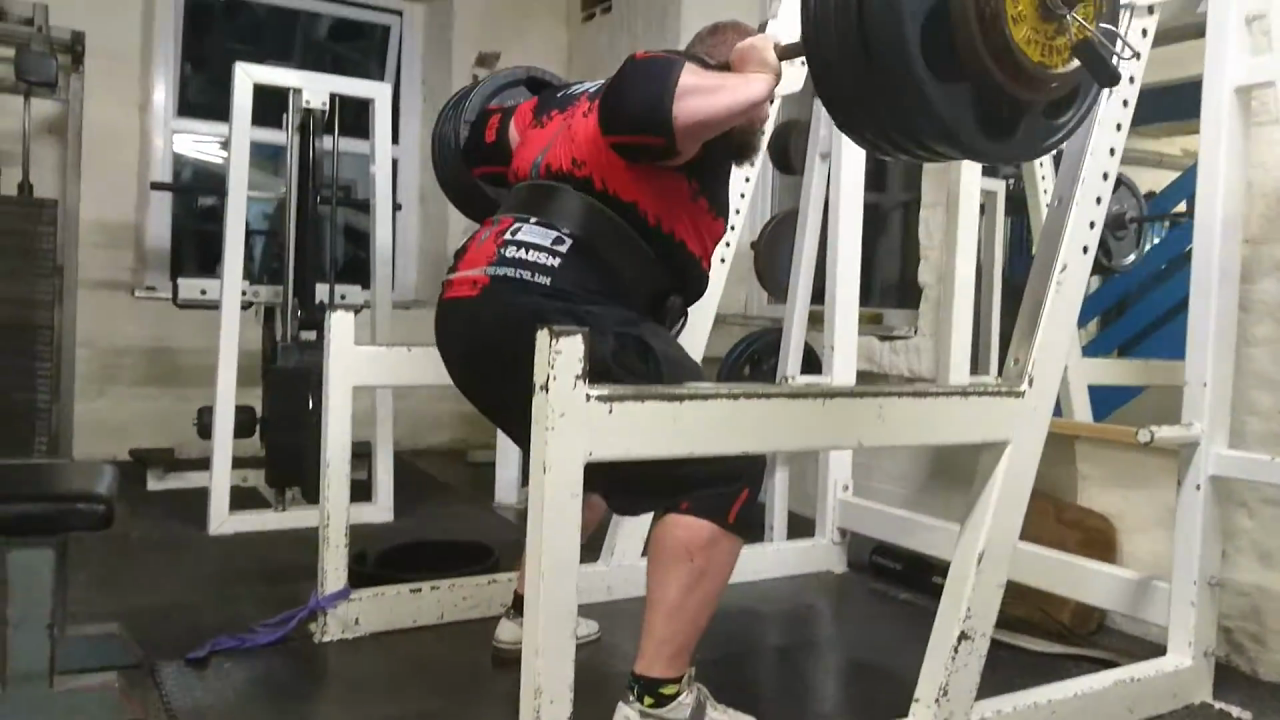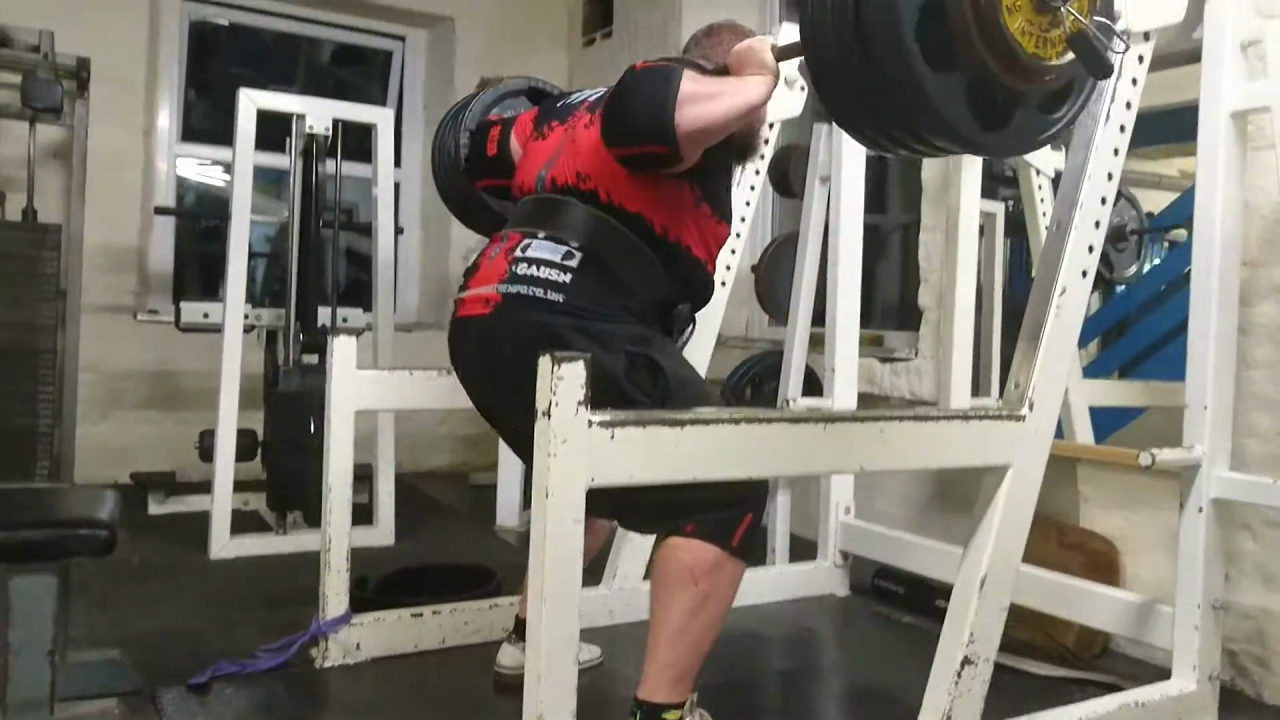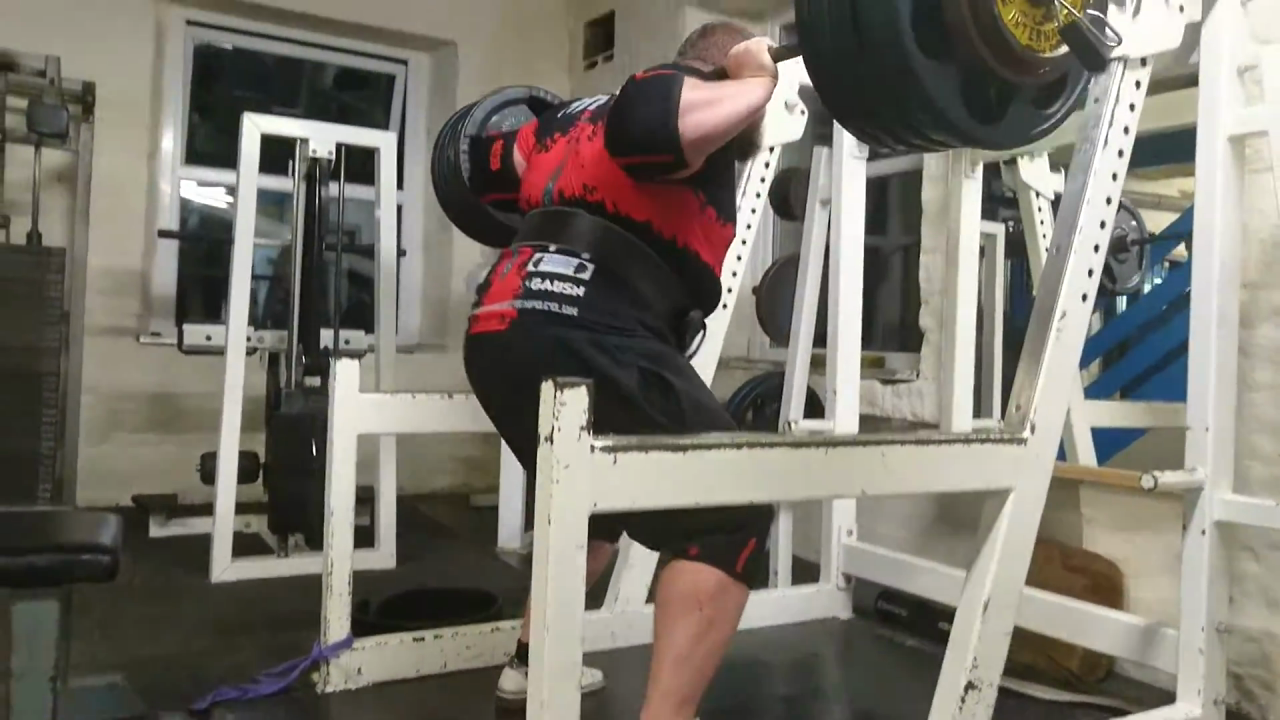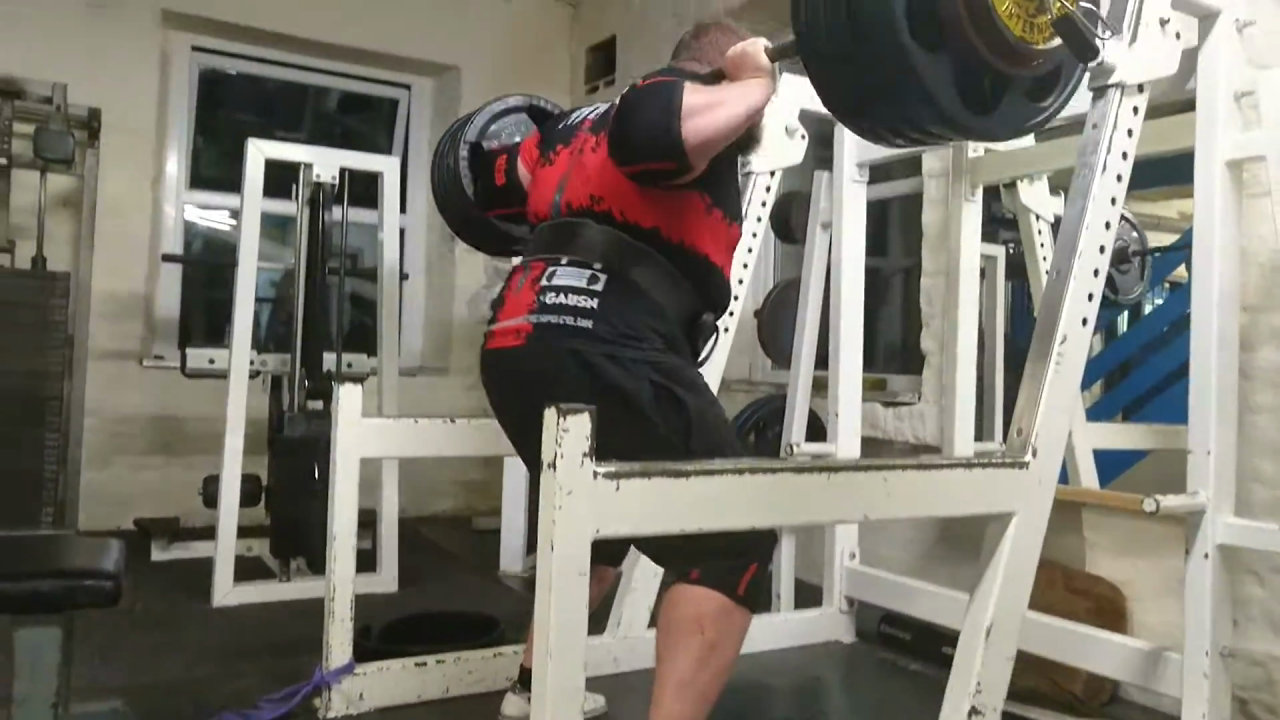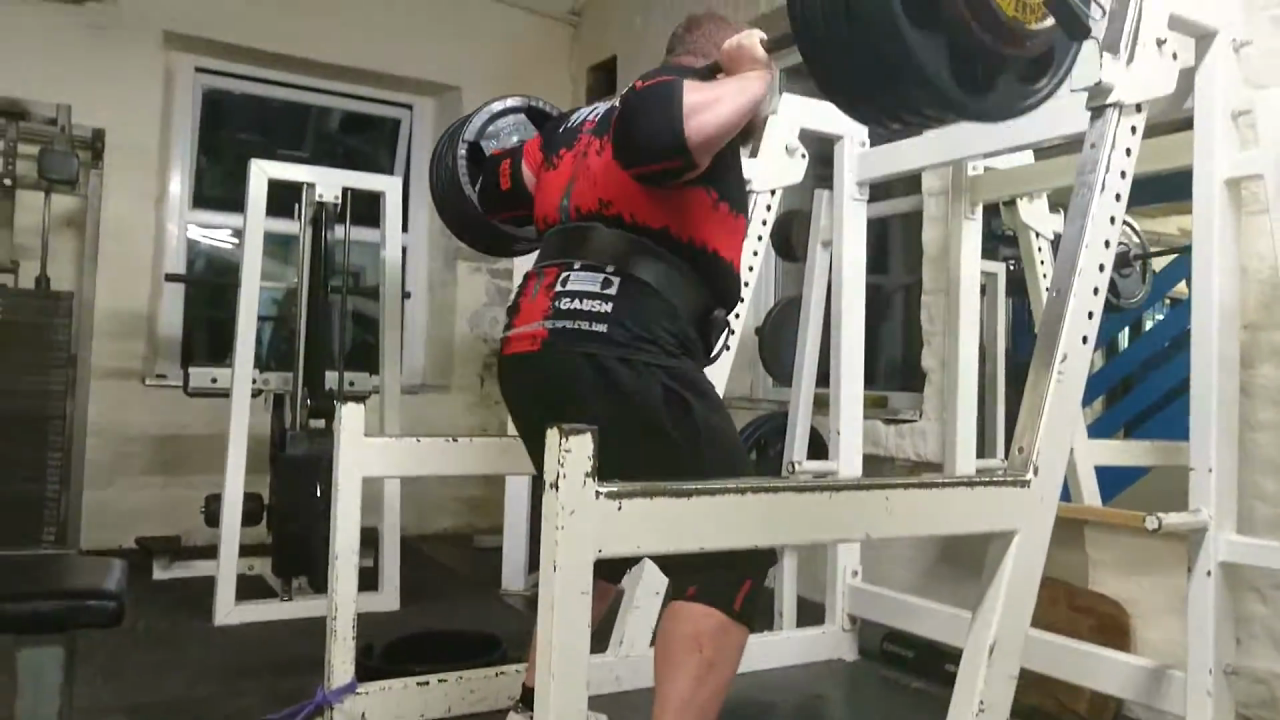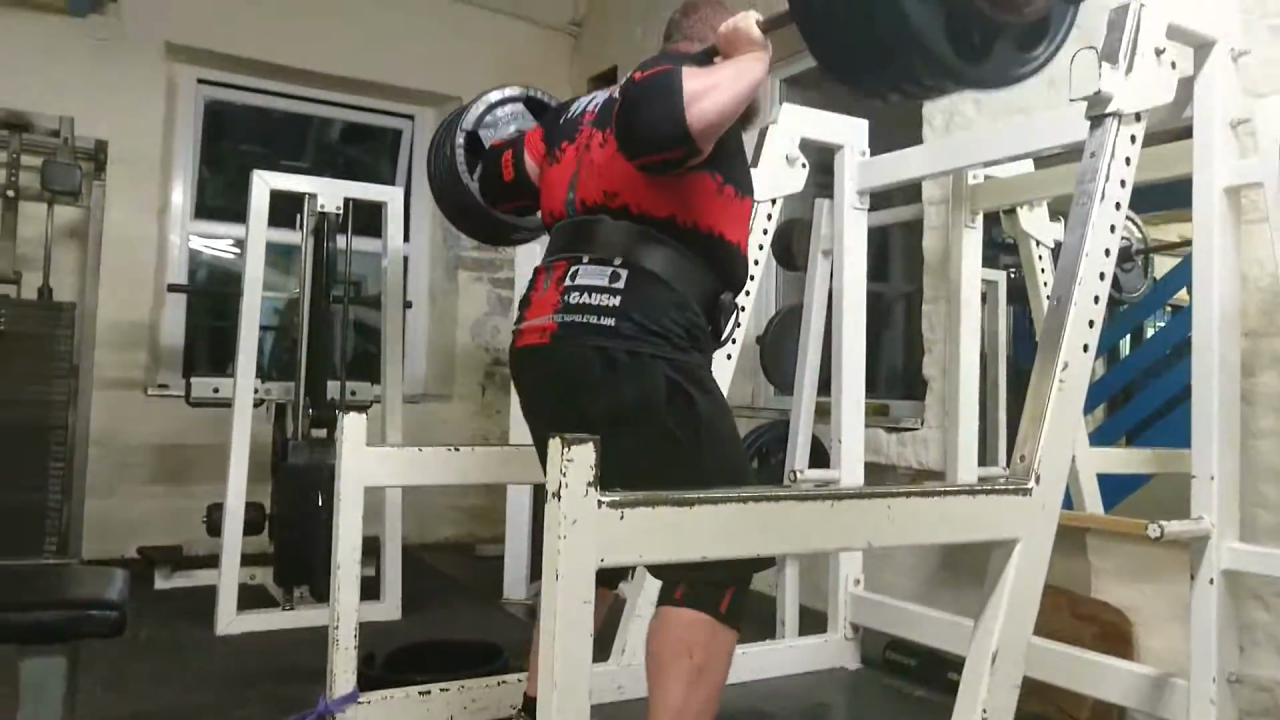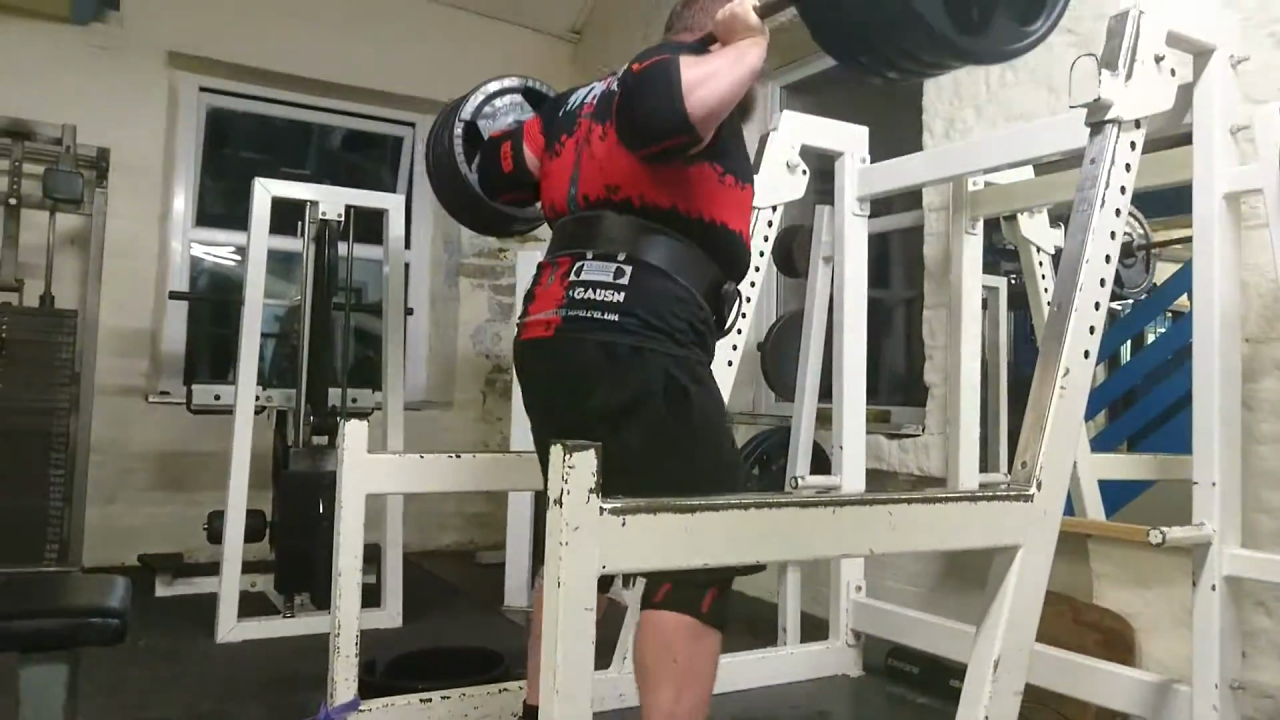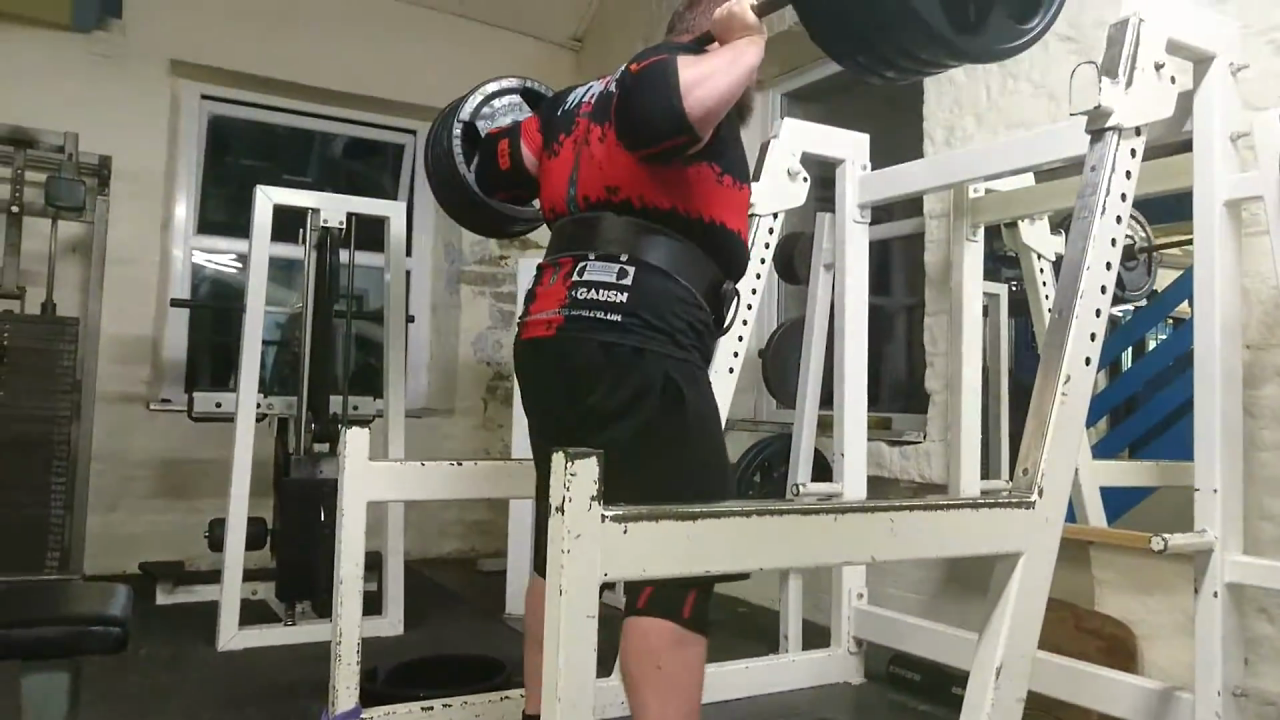
dt=0.1s
person 1, frame 1
left shoulder: (585, 95)
right shoulder: (702, 102)
left elbow: (484, 143)
right elbow: (645, 100)
right wrist: (757, 79)
left hip: (478, 307)
right hip: (544, 310)
left knee: (595, 453)
right knee: (722, 466)
left ankle: (530, 612)
person 1, frame 2
left shoulder: (589, 101)
right shoulder: (693, 91)
left elbow: (486, 156)
right elbow: (648, 111)
right wrist: (757, 82)
left hip: (491, 318)
right hip: (559, 324)
right knee: (723, 491)
left ankle: (530, 638)
person 1, frame 3
left shoulder: (590, 109)
right shoulder: (697, 95)
left elbow: (489, 169)
right elbow: (652, 120)
right wrist: (756, 82)
left hip: (505, 333)
right hip: (575, 339)
right knee: (730, 511)
left ankle: (534, 662)
person 1, frame 4
left shoulder: (589, 117)
right shoulder: (682, 96)
left elbow: (495, 185)
right elbow: (658, 131)
right wrist: (756, 84)
left hip: (521, 345)
right hip: (597, 350)
right knee: (730, 539)
person 1, frame 5
left shoulder: (590, 119)
right shoulder: (684, 94)
left elbow: (495, 188)
right elbow: (662, 130)
right wrist: (755, 76)
left hip: (538, 349)
right hip: (611, 353)
right knee: (730, 552)
person 1, frame 6
left shoulder: (590, 107)
right shoulder: (684, 81)
left elbow: (497, 178)
right elbow: (665, 122)
right wrist: (753, 59)
left hip: (551, 340)
right hip: (630, 347)
right knee: (713, 554)
person 1, frame 7
left shoulder: (589, 98)
right shoulder: (680, 69)
left elbow: (496, 169)
right elbow: (665, 108)
left hip: (556, 336)
right hip: (631, 342)
right knee: (696, 558)
person 1, frame 8
left shoulder: (586, 97)
right shoulder: (680, 68)
left elbow: (494, 166)
right elbow: (663, 110)
left hip: (558, 336)
right hip: (634, 343)
right knee: (674, 565)
